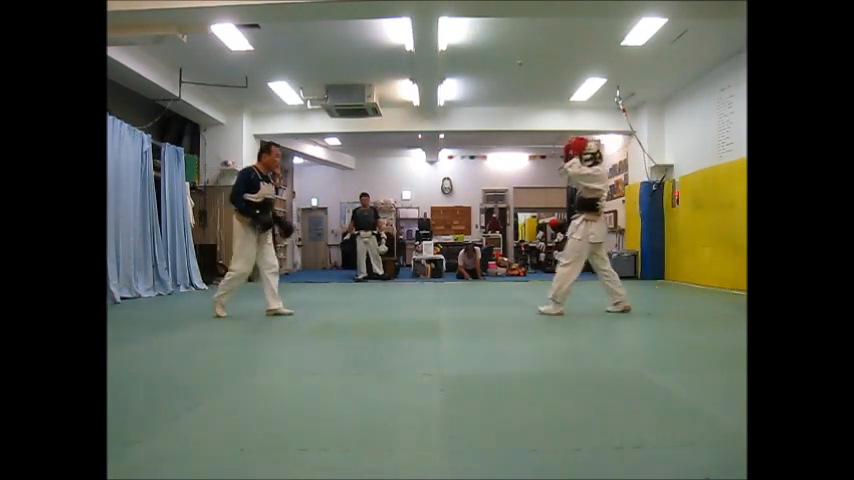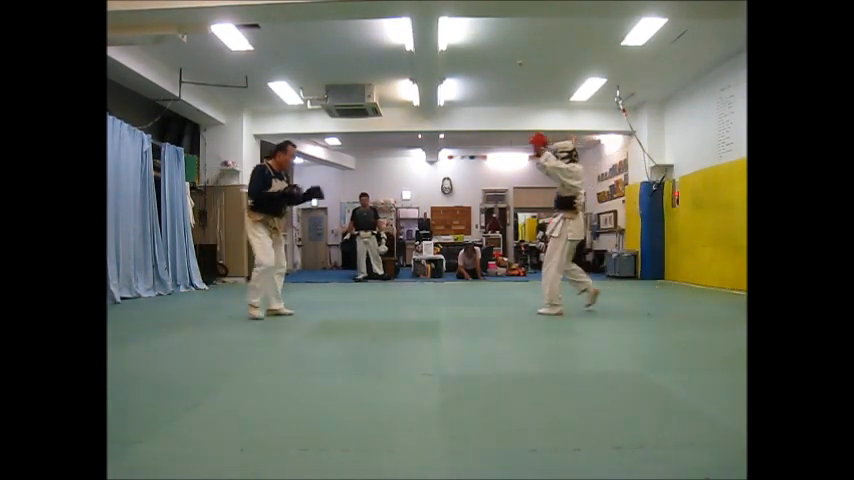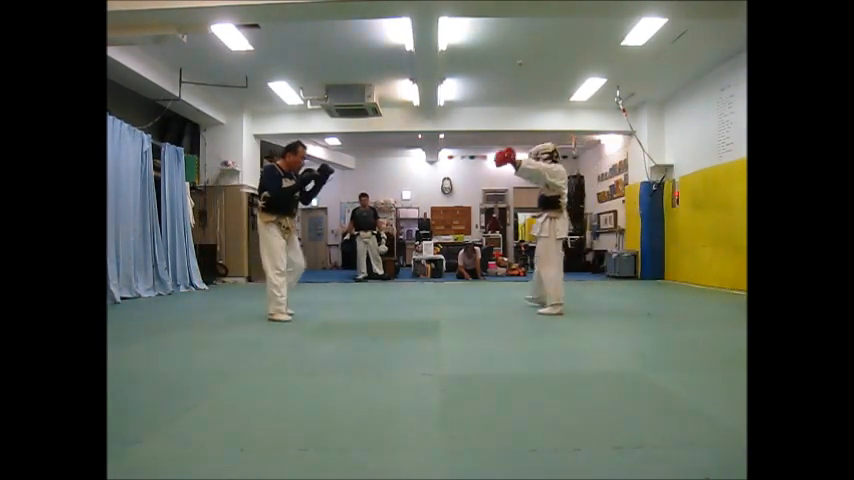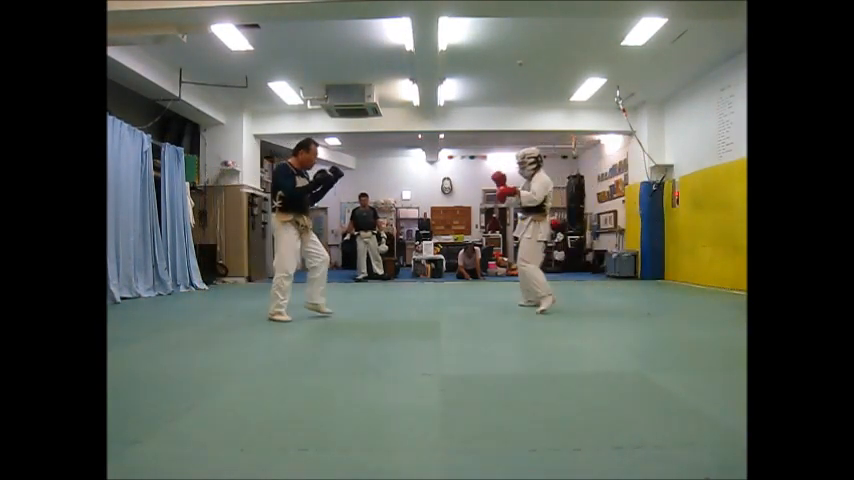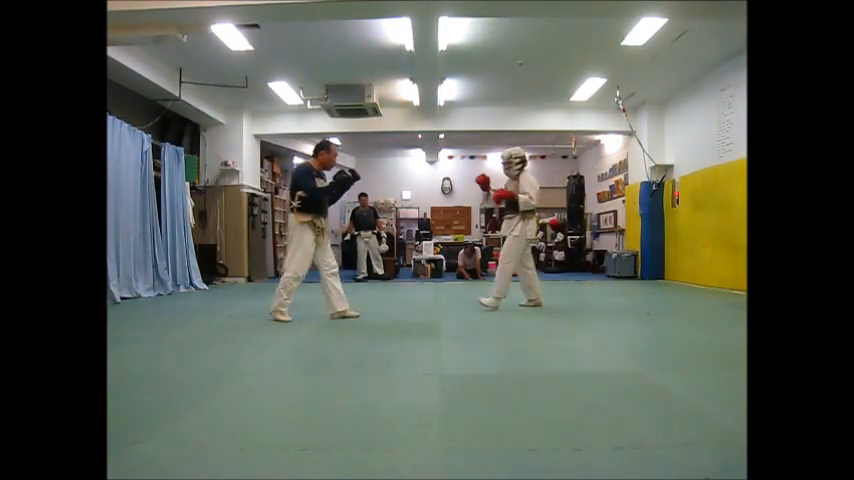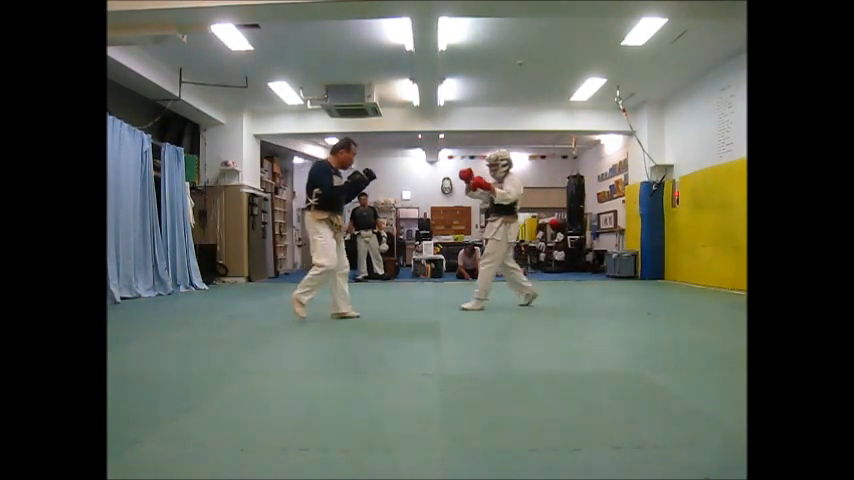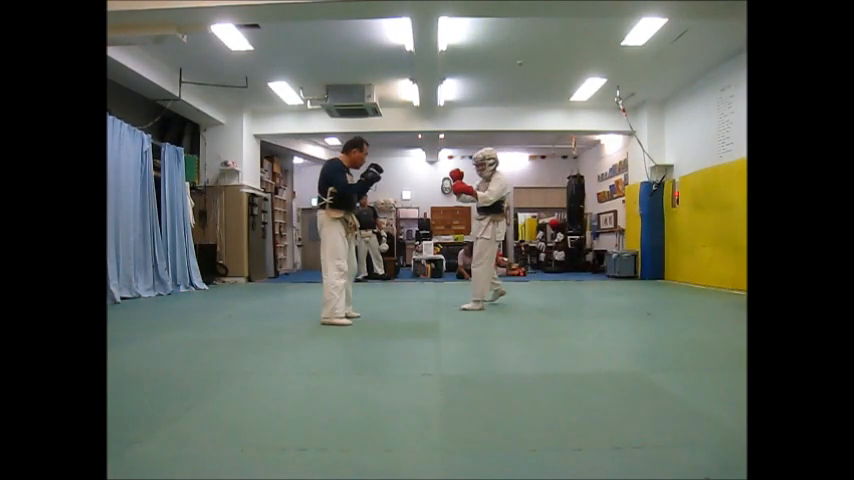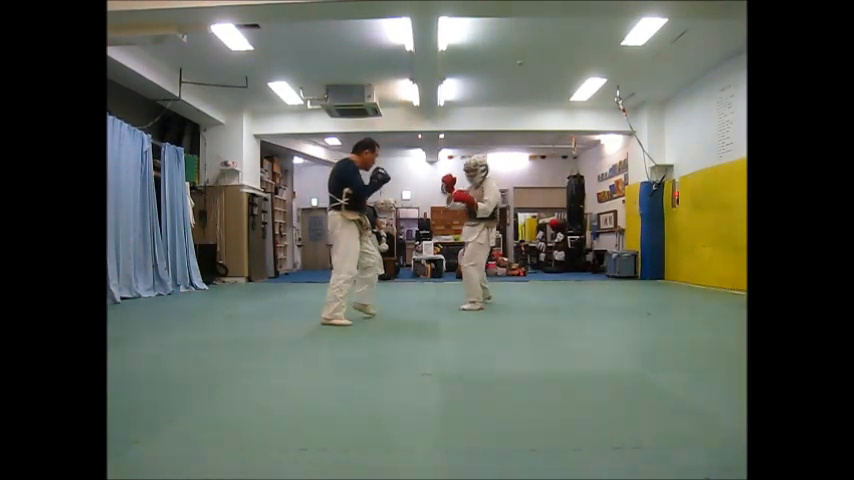
dt=0.2s
person 1, frame 1
left shoulder: (269, 178)
right shoulder: (248, 174)
right elbow: (235, 198)
left wrist: (280, 221)
right wrist: (255, 216)
left hip: (264, 227)
right hip: (246, 225)
left knee: (270, 266)
right knee: (241, 268)
left ankle: (274, 305)
right ankle: (219, 302)
person 1, frame 2
left shoulder: (283, 175)
right shoulder: (260, 170)
left elbow: (291, 201)
right elbow: (256, 195)
left wrist: (308, 194)
right wrist: (282, 194)
left hip: (276, 224)
right hip: (258, 222)
left knee: (279, 266)
right knee: (265, 262)
left ankle: (274, 305)
right ankle: (254, 303)
person 1, frame 3
left shoulder: (293, 174)
right shoulder: (270, 171)
left elbow: (305, 199)
right elbow: (277, 195)
left wrist: (319, 181)
right wrist: (301, 183)
left hip: (287, 225)
right hip: (271, 224)
left knee: (296, 265)
right knee: (277, 267)
left ankle: (280, 303)
right ankle: (275, 310)
person 1, frame 4
left shoulder: (303, 173)
right shoulder: (282, 170)
left elbow: (310, 199)
right elbow: (292, 194)
left wrist: (328, 184)
right wrist: (316, 182)
left hip: (301, 224)
right hip: (286, 223)
left knee: (320, 259)
right knee: (285, 268)
left ankle: (314, 301)
right ankle: (276, 310)
person 1, frame 5
left shoulder: (319, 174)
right shoulder: (303, 171)
left elbow: (326, 200)
right elbow: (314, 194)
left wrist: (344, 185)
right wrist: (337, 182)
left hip: (317, 225)
right hip: (302, 224)
left knee: (330, 267)
right knee: (296, 269)
left ankle: (340, 308)
right ankle: (279, 309)
person 1, frame 6
left shoulder: (335, 172)
right shoulder: (320, 167)
left elbow: (343, 199)
right elbow: (329, 193)
left wrist: (360, 184)
right wrist: (352, 182)
left hip: (333, 223)
right hip: (318, 221)
left knee: (341, 267)
right knee: (326, 264)
left ankle: (341, 308)
right ankle: (300, 297)
person 1, frame 7
left shoulder: (343, 169)
right shoulder: (333, 165)
left elbow: (352, 195)
right elbow: (344, 191)
left wrist: (366, 180)
right wrist: (366, 180)
left hip: (343, 221)
right hip: (331, 220)
left knee: (348, 267)
right knee: (336, 267)
left ankle: (343, 308)
right ankle: (331, 314)
person 1, frame 8
left shoulder: (350, 167)
right shoulder: (347, 166)
left elbow: (358, 195)
right elbow: (362, 192)
left wrist: (373, 181)
right wrist: (379, 182)
left hip: (353, 222)
right hip: (344, 221)
left knee: (372, 261)
right knee: (345, 270)
left ankle: (362, 301)
right ankle: (331, 314)
person 2, frame 1
left shoulder: (598, 173)
right shoulder: (589, 174)
left elbow: (571, 172)
right elbow: (568, 172)
left wrist: (574, 155)
right wrist: (570, 155)
left hip: (587, 226)
right hip: (588, 226)
left knee: (567, 264)
right knee: (601, 266)
left ankle: (555, 304)
right ankle: (621, 301)
person 2, frame 2
left shoulder: (574, 171)
right shoulder: (568, 172)
left elbow: (550, 165)
right elbow: (548, 166)
left wrist: (541, 149)
right wrist: (541, 151)
left hip: (566, 223)
right hip: (566, 222)
left knee: (552, 264)
right knee: (563, 263)
left ankle: (553, 305)
right ankle: (589, 289)
person 2, frame 3
left shoulder: (557, 171)
right shoulder: (548, 174)
left elbow: (533, 166)
right elbow: (528, 172)
left wrist: (512, 159)
right wrist: (513, 159)
left hip: (552, 223)
right hip: (547, 222)
left knee: (549, 264)
right knee: (541, 261)
left ankle: (556, 304)
right ankle: (540, 295)
person 2, frame 4
left shoulder: (541, 179)
right shoulder: (530, 180)
left elbow: (533, 198)
right elbow: (519, 200)
left wrist: (513, 191)
right wrist: (505, 189)
left hip: (536, 227)
right hip: (527, 226)
left knee: (525, 263)
right knee: (528, 262)
left ankle: (546, 296)
right ankle: (533, 298)
person 2, frame 5
left shoulder: (527, 178)
right shoulder: (511, 181)
left elbow: (530, 201)
right elbow: (499, 200)
left wrist: (510, 194)
left hip: (522, 224)
right hip: (514, 224)
left knee: (506, 261)
right knee: (524, 263)
left ankle: (495, 299)
right ankle: (535, 298)
person 2, frame 6
left shoulder: (512, 181)
right shoulder: (497, 182)
left elbow: (507, 196)
right elbow: (477, 194)
left wrist: (486, 186)
right wrist: (469, 182)
left hip: (504, 227)
right hip: (497, 226)
left knee: (487, 262)
right knee: (506, 263)
left ankle: (479, 301)
right ankle: (528, 291)
person 2, frame 7
left shoulder: (499, 180)
right shoulder: (484, 181)
left elbow: (488, 197)
right elbow: (466, 198)
left wrist: (469, 190)
right wrist: (458, 183)
left hip: (492, 225)
right hip: (483, 225)
left knee: (480, 263)
right knee: (483, 261)
left ankle: (478, 301)
right ankle: (496, 288)
person 2, frame 8
left shoulder: (491, 187)
right shoulder: (471, 188)
left elbow: (486, 209)
right elbow: (454, 205)
left wrist: (470, 201)
right wrist: (450, 191)
left hip: (483, 231)
right hip: (471, 230)
left knee: (468, 264)
right knee: (475, 264)
left ankle: (475, 301)
right ankle: (484, 294)
